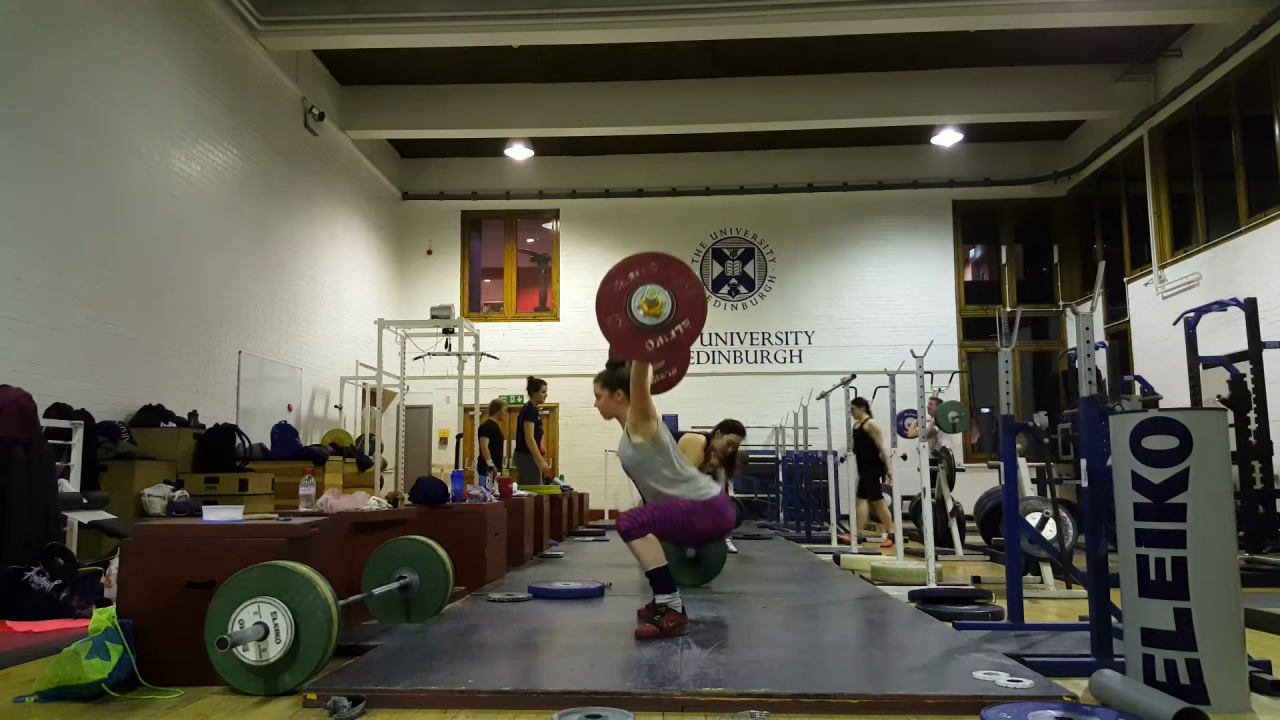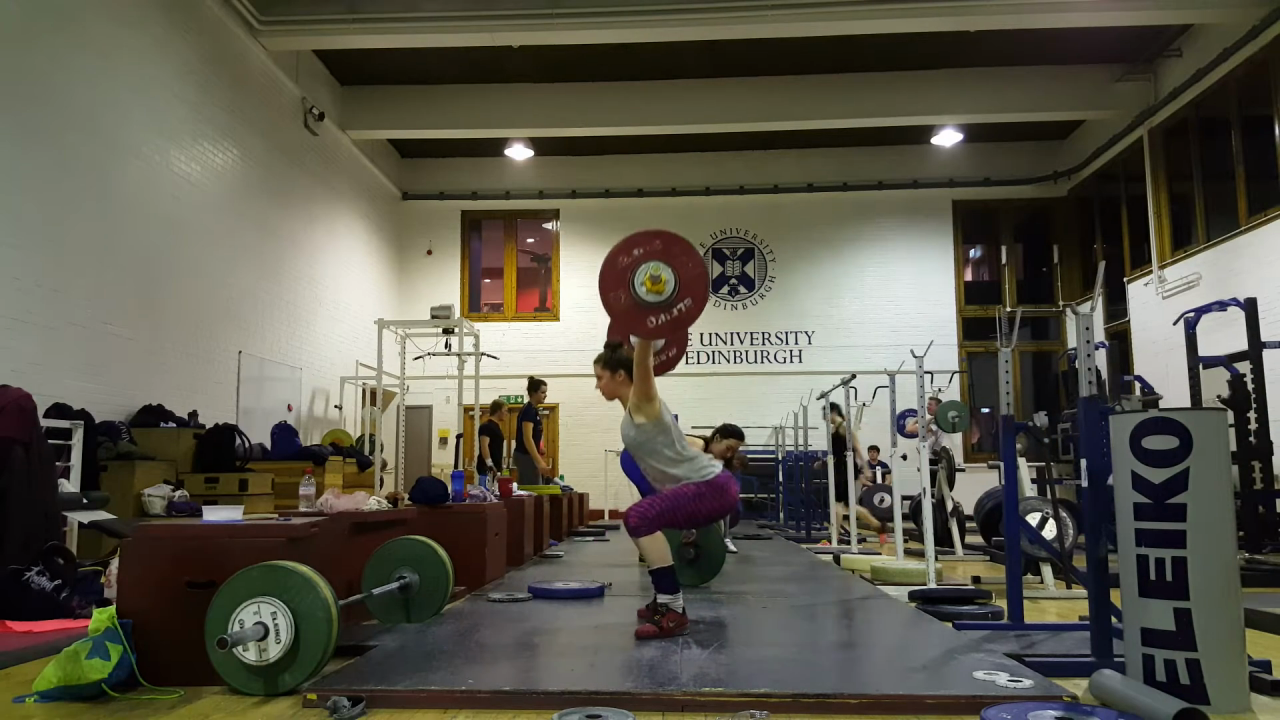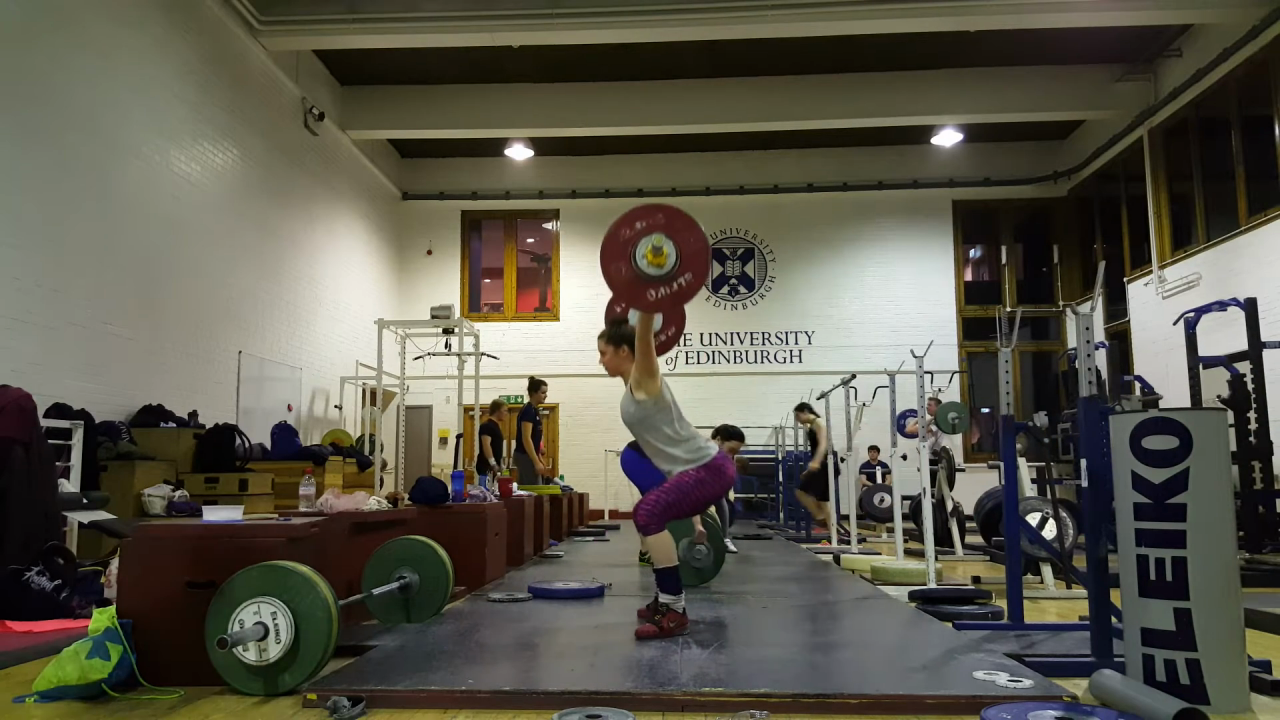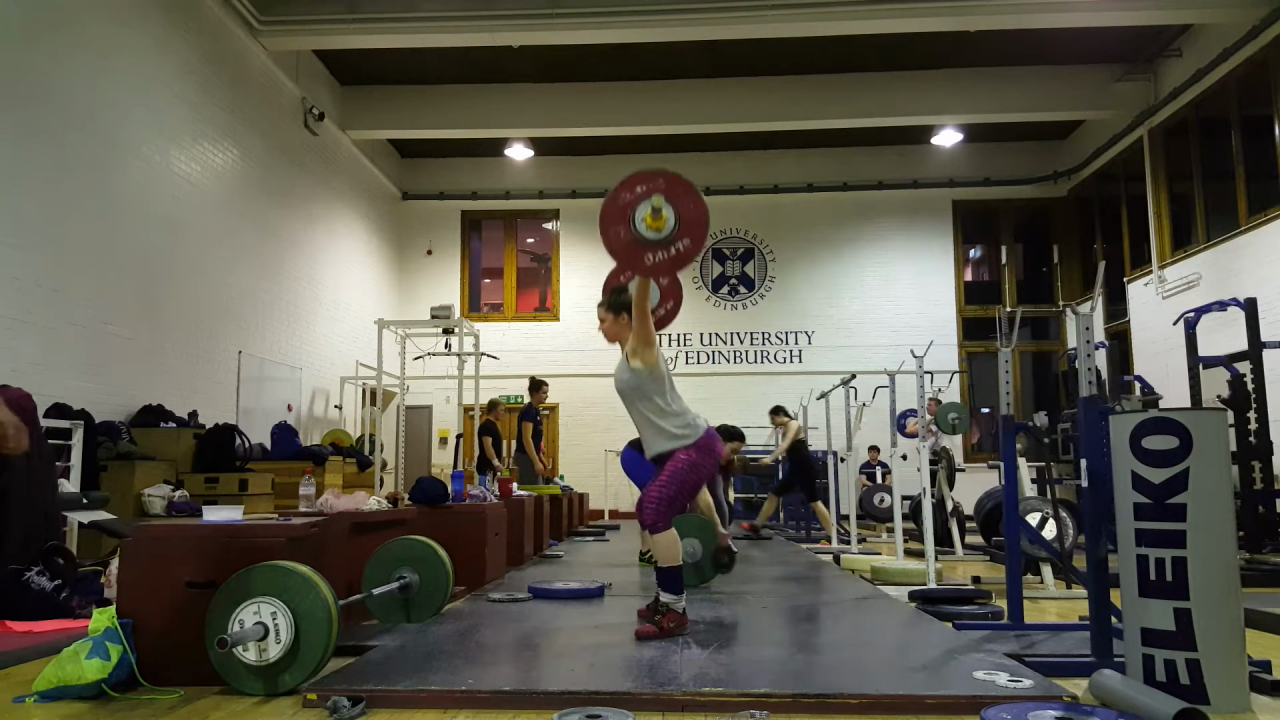
dt=0.2s
person 1, frame 1
left shoulder: (639, 421)
right shoulder: (632, 425)
left elbow: (639, 381)
right elbow: (643, 375)
left hip: (709, 509)
right hip: (703, 507)
left knee: (631, 523)
right knee: (638, 527)
left ankle: (673, 612)
right ankle: (667, 600)
person 1, frame 2
left shoulder: (642, 401)
right shoulder: (633, 404)
left elbow: (643, 358)
right elbow: (641, 359)
left hip: (713, 487)
right hip: (705, 484)
left knee: (639, 518)
right knee: (645, 519)
left ankle: (673, 612)
right ankle: (667, 600)
person 1, frame 3
left shoulder: (644, 377)
right shoulder: (634, 381)
left elbow: (644, 336)
right elbow: (642, 337)
left hip: (709, 467)
right hip: (699, 466)
left knee: (648, 514)
right knee: (649, 515)
left ankle: (674, 612)
right ankle: (667, 600)
person 1, frame 4
left shoulder: (641, 345)
right shoulder: (631, 349)
left elbow: (642, 300)
right elbow: (639, 303)
left hip: (698, 445)
right hip: (683, 445)
left knee: (656, 512)
right knee: (650, 512)
left ankle: (674, 612)
right ankle: (666, 599)
